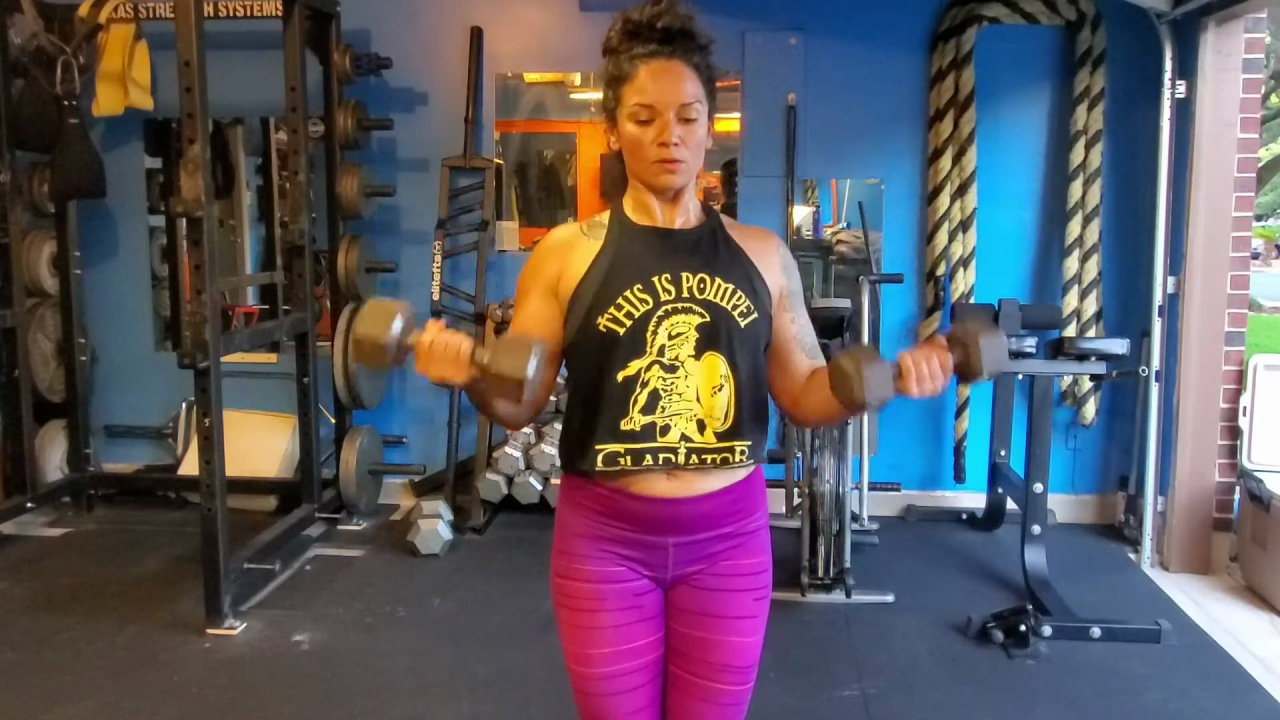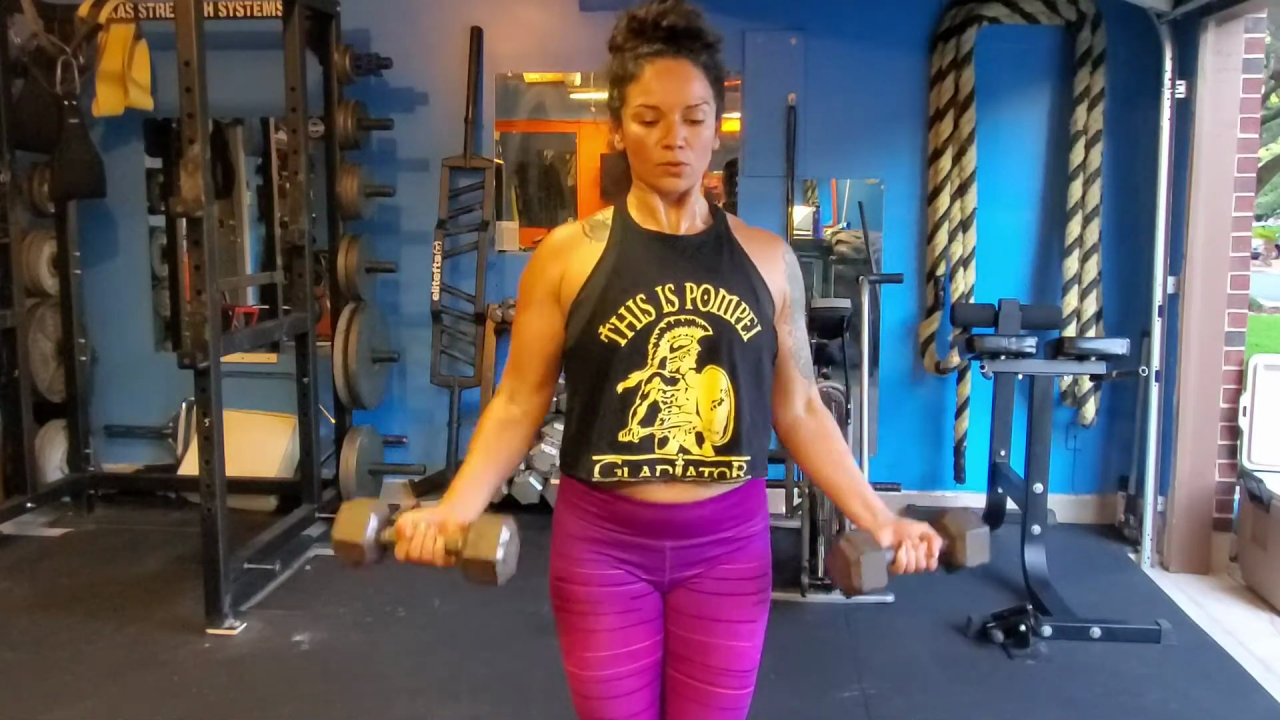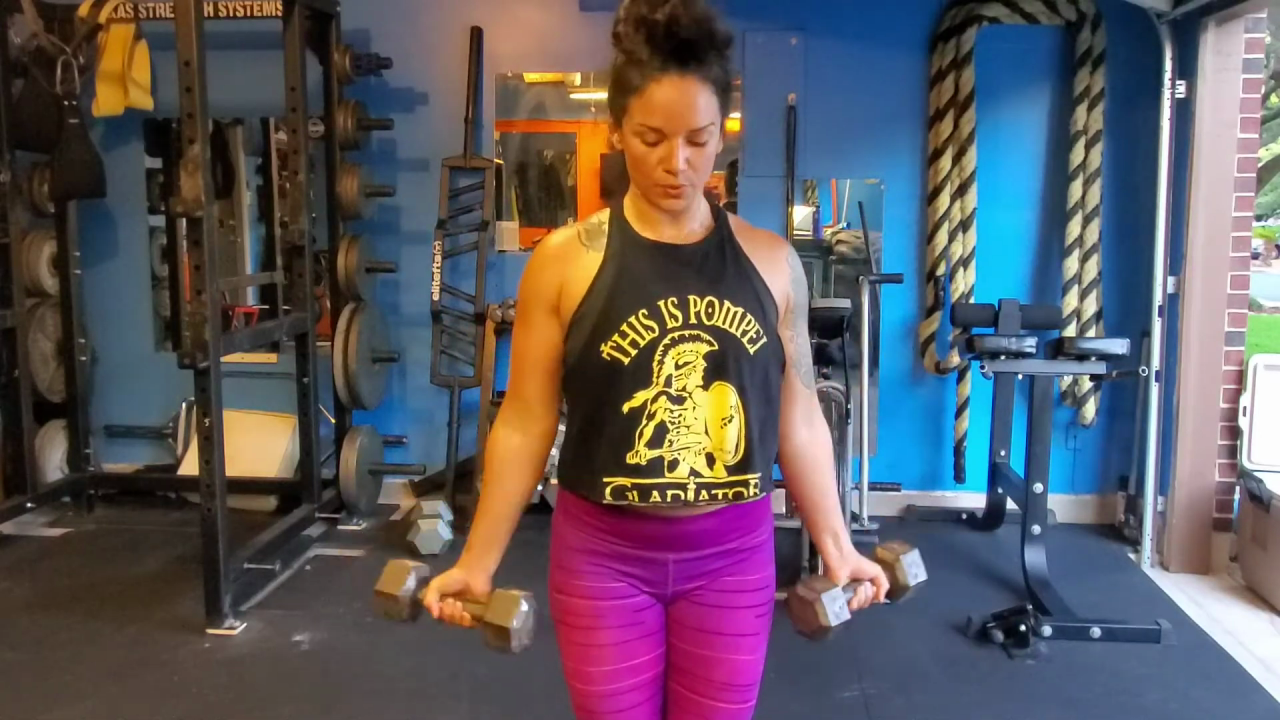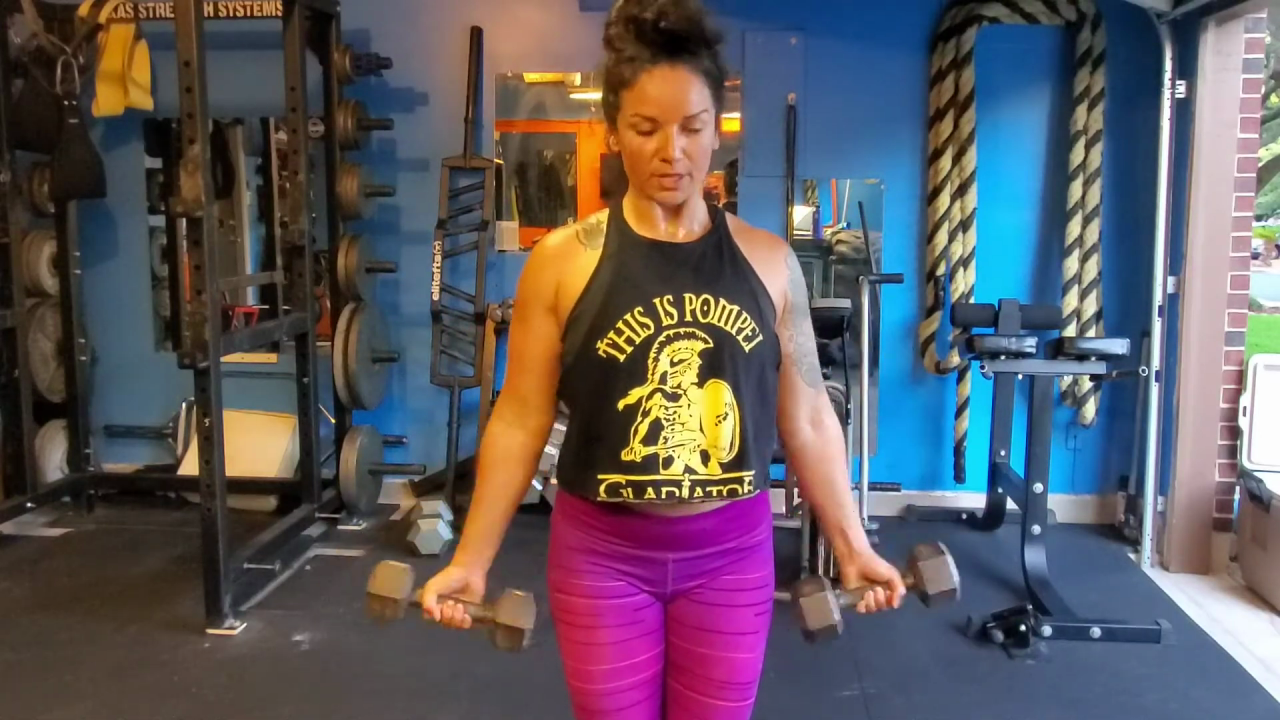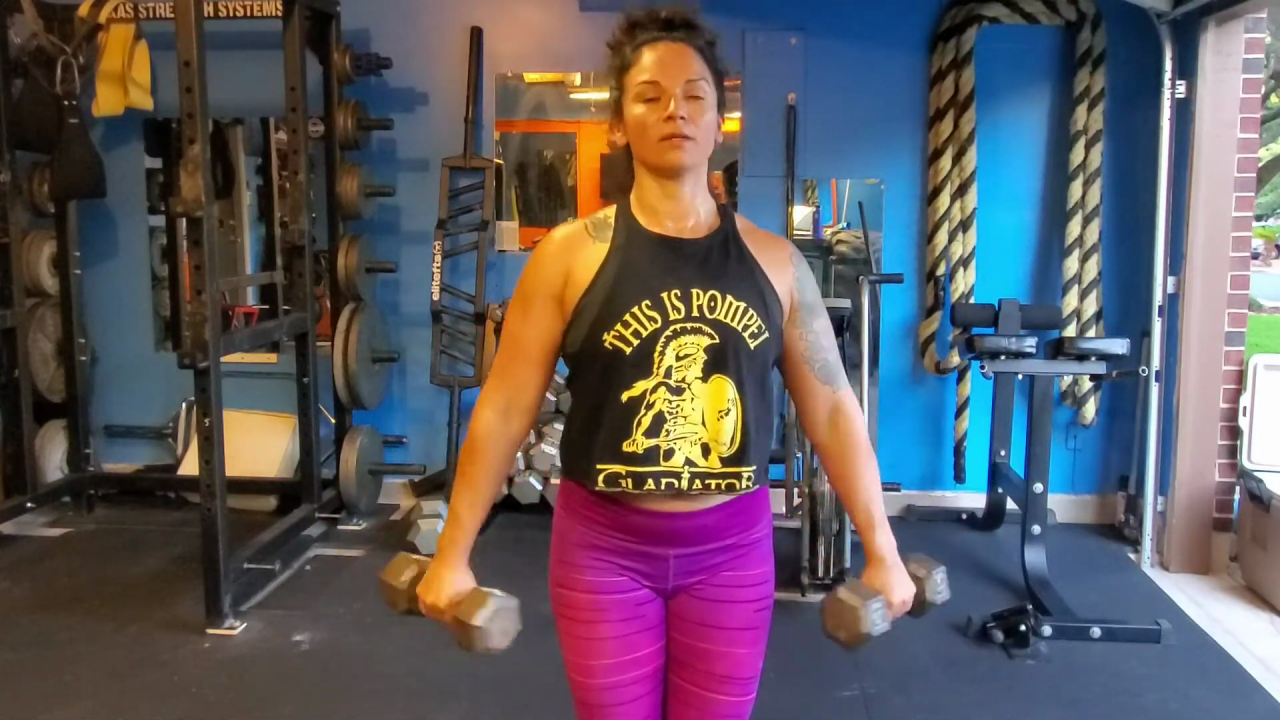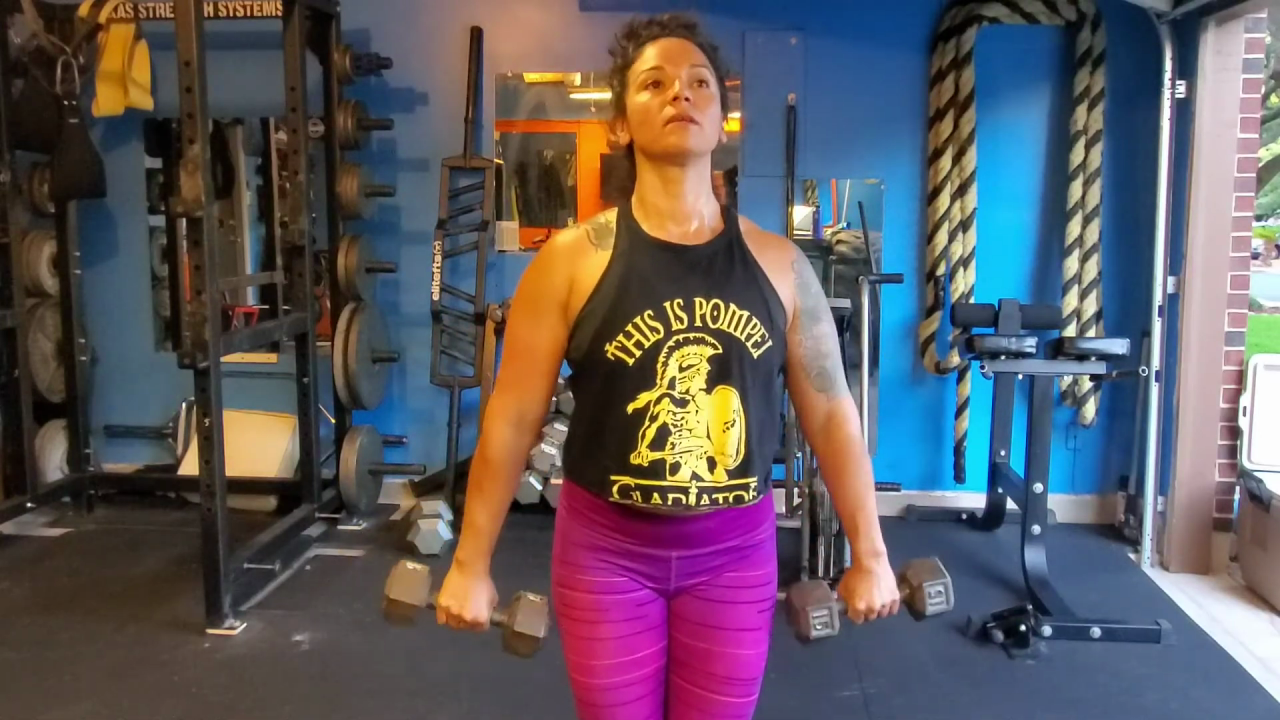
dt=0.4s
person 1, frame 1
left shoulder: (762, 254)
right shoulder: (568, 251)
left elbow: (803, 388)
right elbow: (515, 399)
right wrist: (470, 375)
left hip: (728, 537)
right hip: (604, 535)
person 1, frame 2
left shoulder: (767, 257)
right shoulder: (568, 254)
left elbow: (798, 406)
right elbow: (519, 400)
left wrist: (875, 516)
right wrist: (454, 510)
left hip: (727, 542)
right hip: (603, 539)
person 1, frame 3
left shoulder: (772, 260)
right shoulder: (564, 261)
left elbow: (797, 415)
right elbow: (526, 421)
left wrist: (836, 548)
right wrist: (480, 560)
left hip: (732, 556)
right hip: (602, 554)
person 1, frame 4
left shoulder: (768, 260)
right shoulder: (562, 260)
left elbow: (806, 415)
right elbow: (519, 420)
left wrist: (853, 548)
right wrist: (470, 561)
left hip: (731, 554)
right hip: (602, 553)
person 1, frame 5
left shoulder: (774, 260)
right shoulder: (569, 254)
left elbow: (832, 408)
right elbow: (504, 409)
left wrist: (881, 551)
right wrist: (453, 553)
left hip: (730, 548)
right hip: (604, 545)
person 1, frame 6
left shoulder: (778, 263)
right shoulder: (572, 260)
left elbow: (832, 415)
right elbow: (509, 421)
left wrist: (869, 556)
right wrist: (471, 565)
left hip: (732, 551)
right hip: (607, 548)
